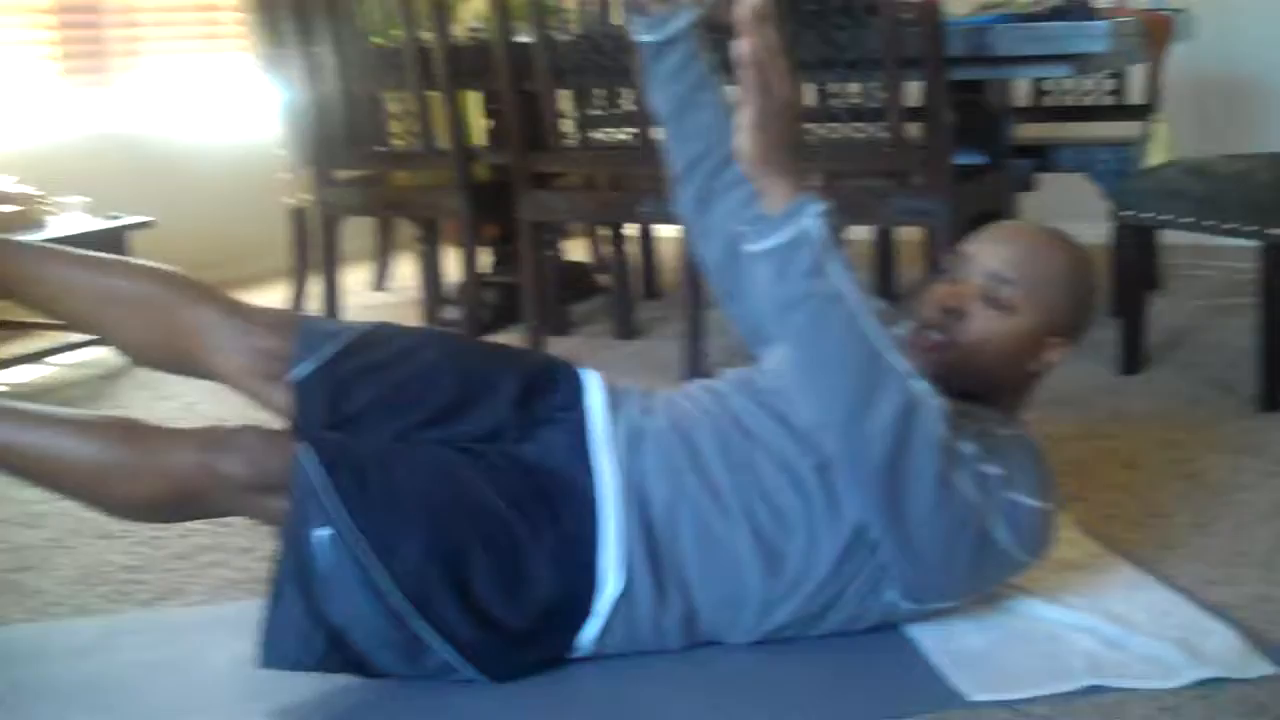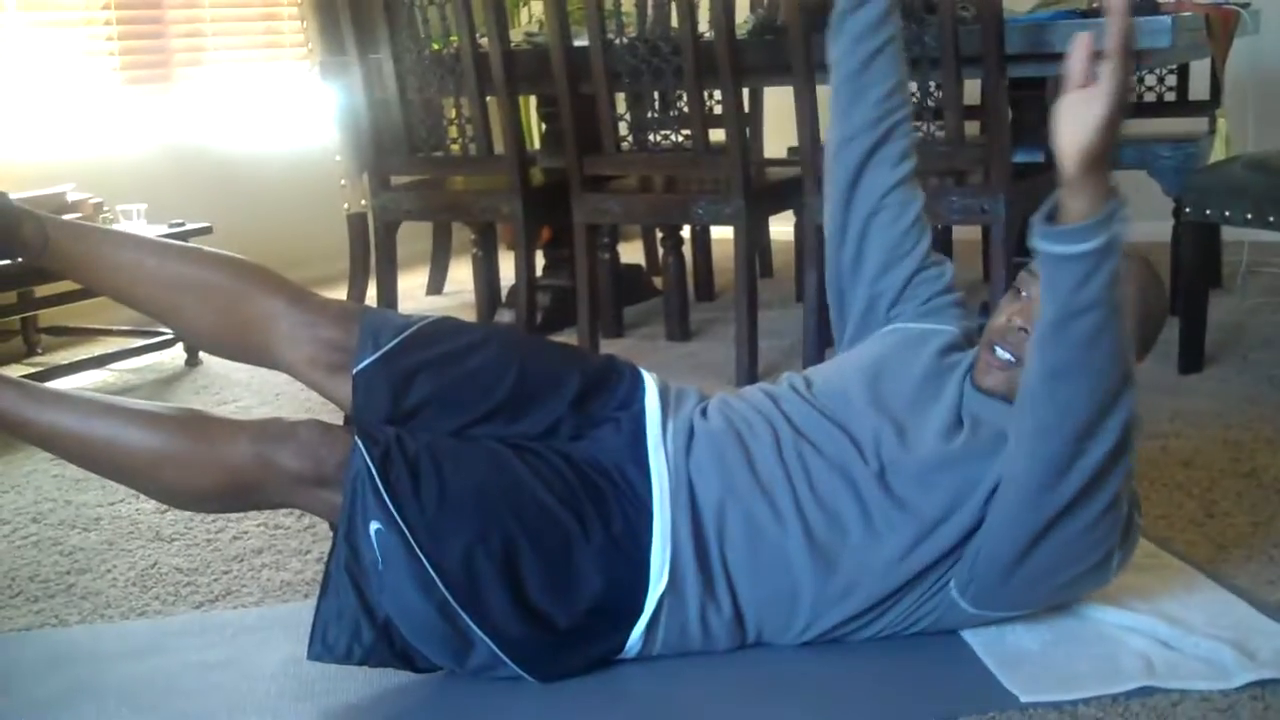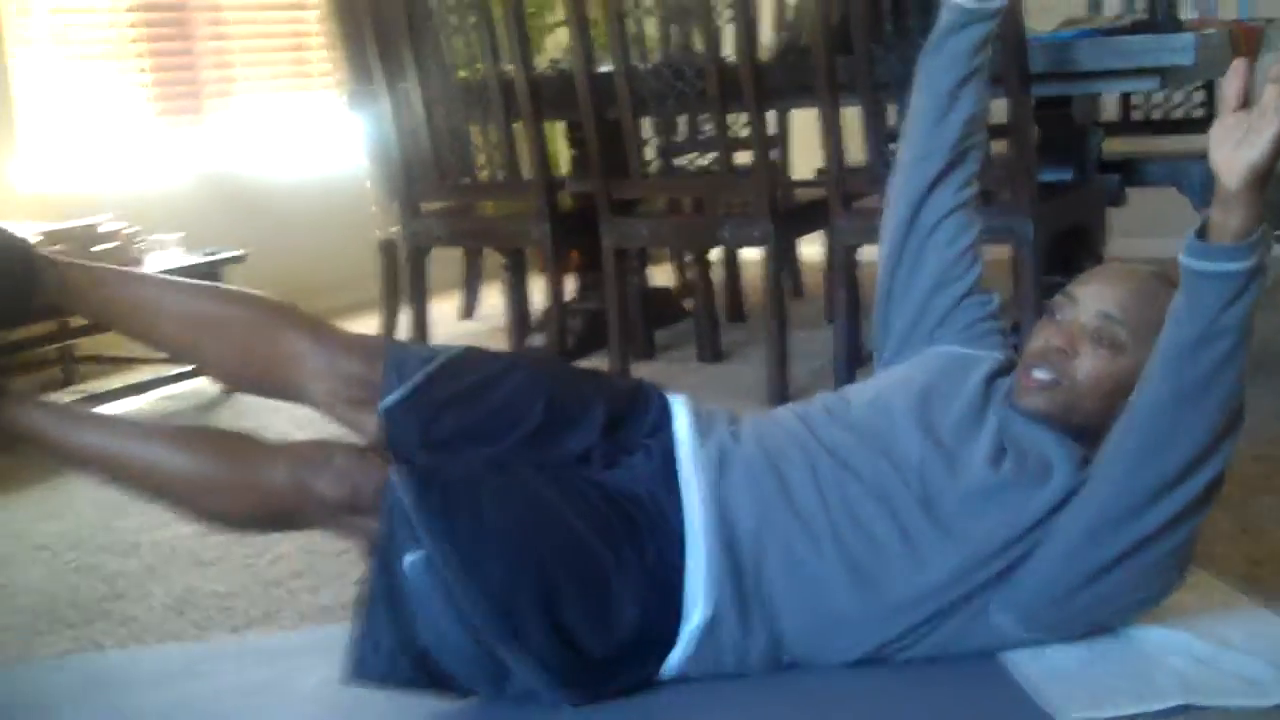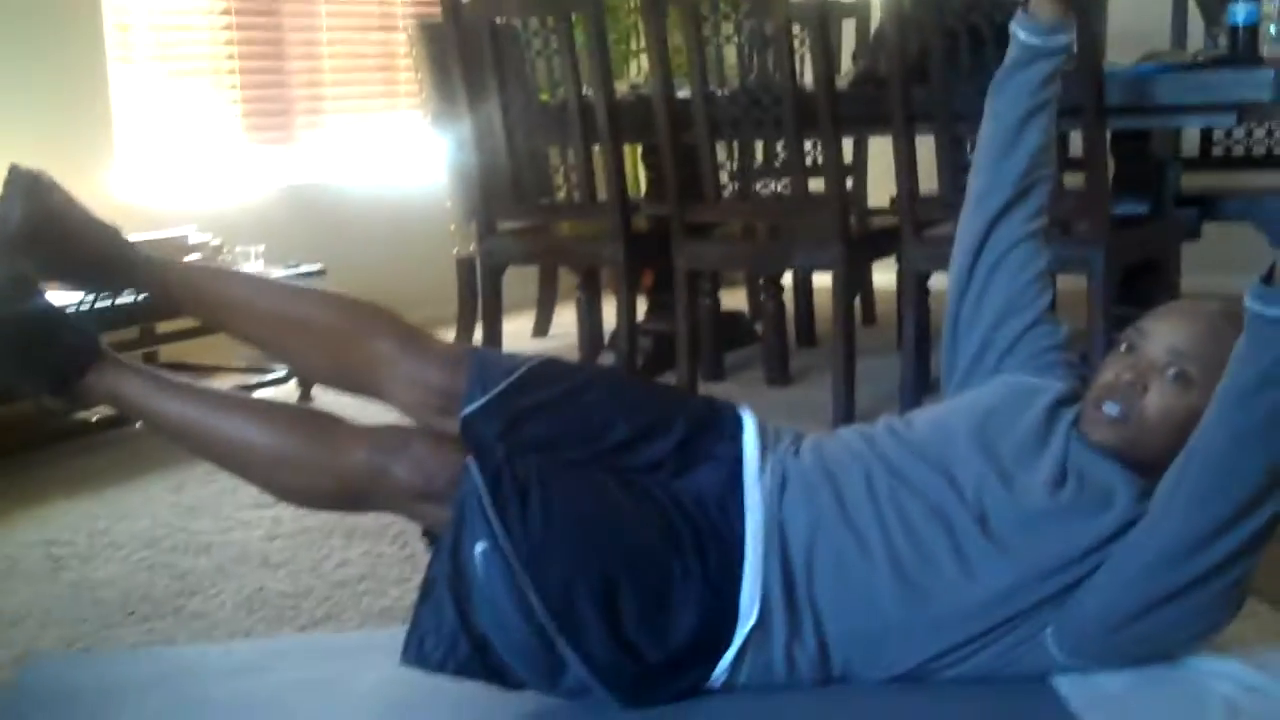
dt=0.7s
person 1, frame 1
left shoulder: (992, 508)
right shoulder: (886, 352)
left elbow: (880, 442)
right elbow: (725, 211)
left wrist: (783, 189)
left hip: (585, 562)
right hip: (584, 418)
left knee: (238, 467)
right knee: (246, 342)
person 1, frame 2
left shoulder: (1072, 525)
right shoulder: (929, 331)
left elbow: (1074, 409)
right elbow: (869, 172)
left wrist: (1080, 195)
left hip: (631, 559)
right hip: (637, 420)
left knee: (287, 460)
right knee: (309, 332)
person 1, frame 3
left shoulder: (1086, 541)
right shoulder: (973, 354)
left elbow: (1175, 433)
right elbow: (928, 197)
left hip: (660, 585)
right hip: (660, 442)
left knee: (328, 480)
right knee: (330, 368)
person 1, frame 4
left shoulder: (1145, 573)
right shoulder: (1042, 390)
right elbow: (999, 229)
left hip: (718, 598)
right hip: (737, 463)
left knee: (406, 470)
right knee: (412, 366)
right ankle: (115, 259)
